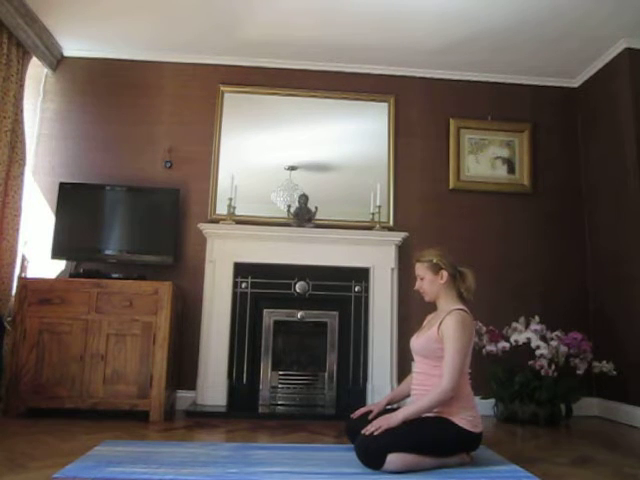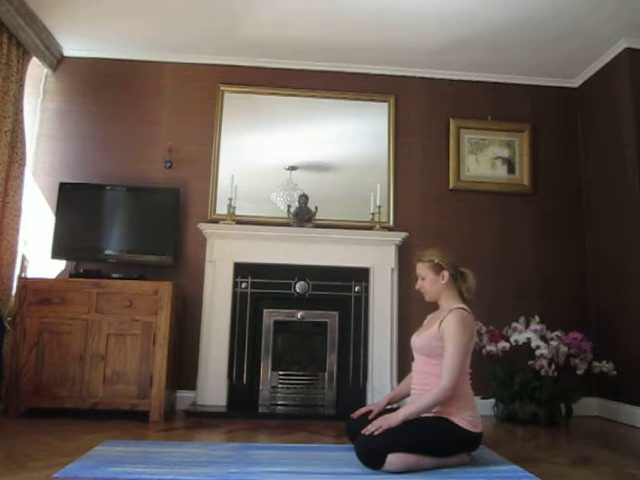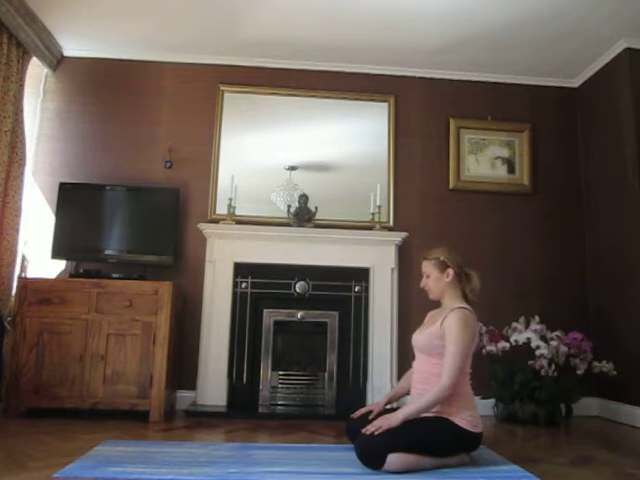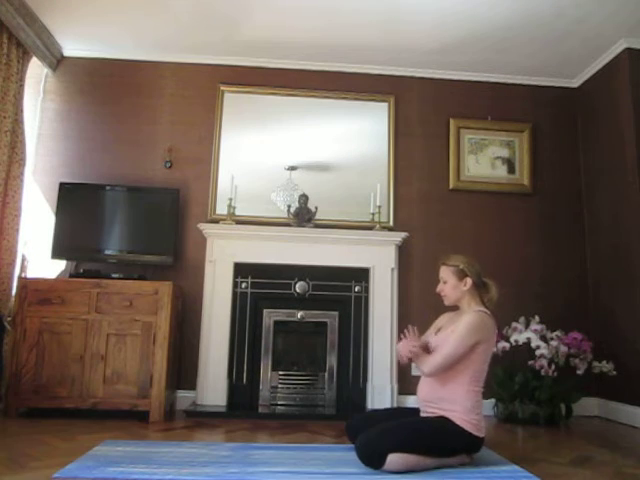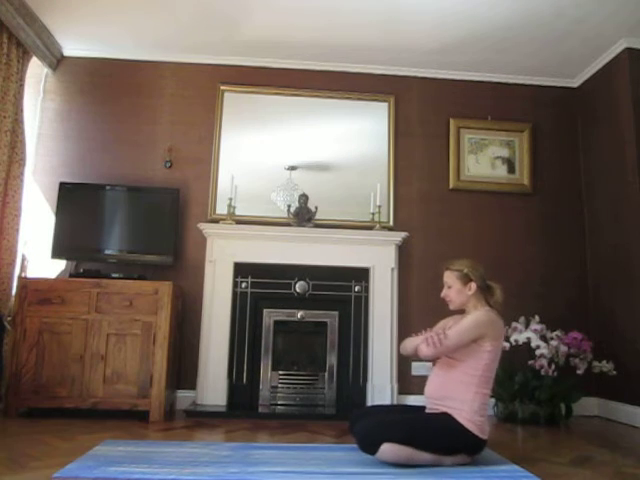
dt=0.5s
person 1, frame 1
left shoulder: (456, 319)
right shoulder: (432, 318)
left elbow: (448, 387)
left wrist: (398, 416)
right wrist: (385, 401)
left hip: (454, 424)
right hip: (428, 414)
left knee: (368, 450)
right knee: (356, 426)
left ankle: (451, 457)
right ankle: (443, 451)
person 1, frame 2
left shoulder: (457, 318)
right shoulder: (433, 318)
left elbow: (447, 386)
right elbow: (419, 373)
left wrist: (398, 416)
right wrist: (386, 401)
left hip: (454, 424)
right hip: (429, 414)
left knee: (368, 449)
right knee: (356, 426)
left ankle: (452, 457)
right ankle: (444, 452)
person 1, frame 3
left shoulder: (459, 317)
right shoulder: (433, 316)
left elbow: (446, 385)
right elbow: (418, 370)
left wrist: (399, 416)
right wrist: (385, 401)
left hip: (454, 425)
right hip: (429, 415)
left knee: (368, 450)
right knee: (356, 428)
left ankle: (451, 458)
right ankle: (441, 451)
person 1, frame 4
left shoulder: (477, 320)
right shoulder: (446, 319)
left elbow: (430, 367)
left wrist: (415, 348)
right wrist: (408, 347)
left hip: (458, 426)
right hip: (432, 415)
left knee: (368, 448)
right knee: (356, 426)
left ankle: (451, 457)
right ankle: (445, 451)
person 1, frame 5
left shoulder: (485, 319)
right shoulder: (454, 322)
left elbow: (428, 351)
right elbow: (405, 348)
left wrist: (426, 342)
right wrist: (424, 339)
left hip: (463, 427)
right hip: (441, 415)
left knee: (368, 434)
right knee: (360, 419)
left ankle: (447, 457)
right ankle: (445, 450)
